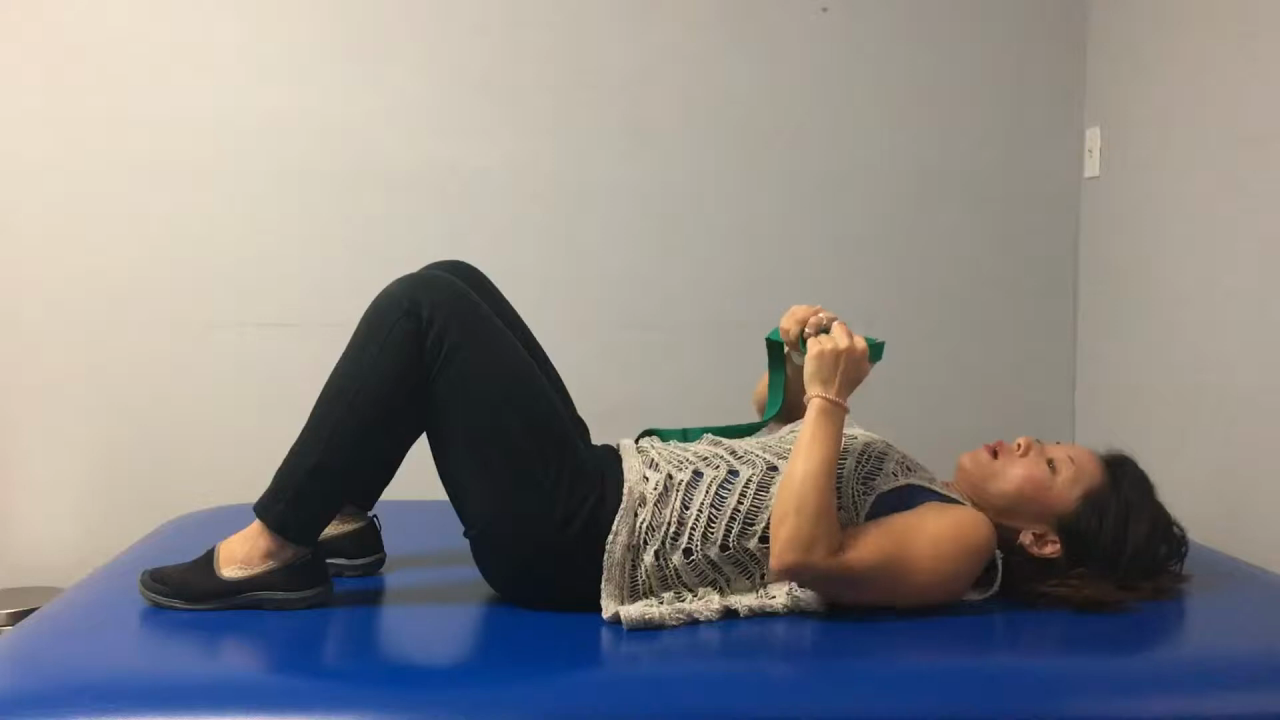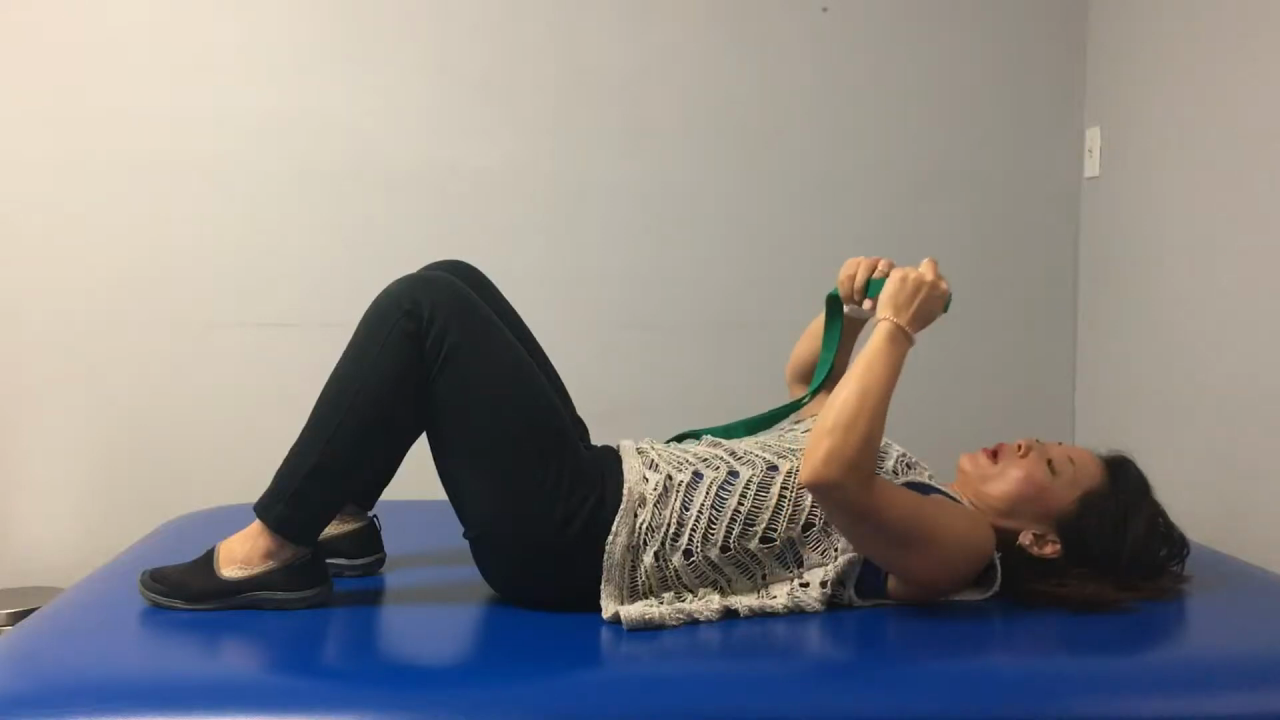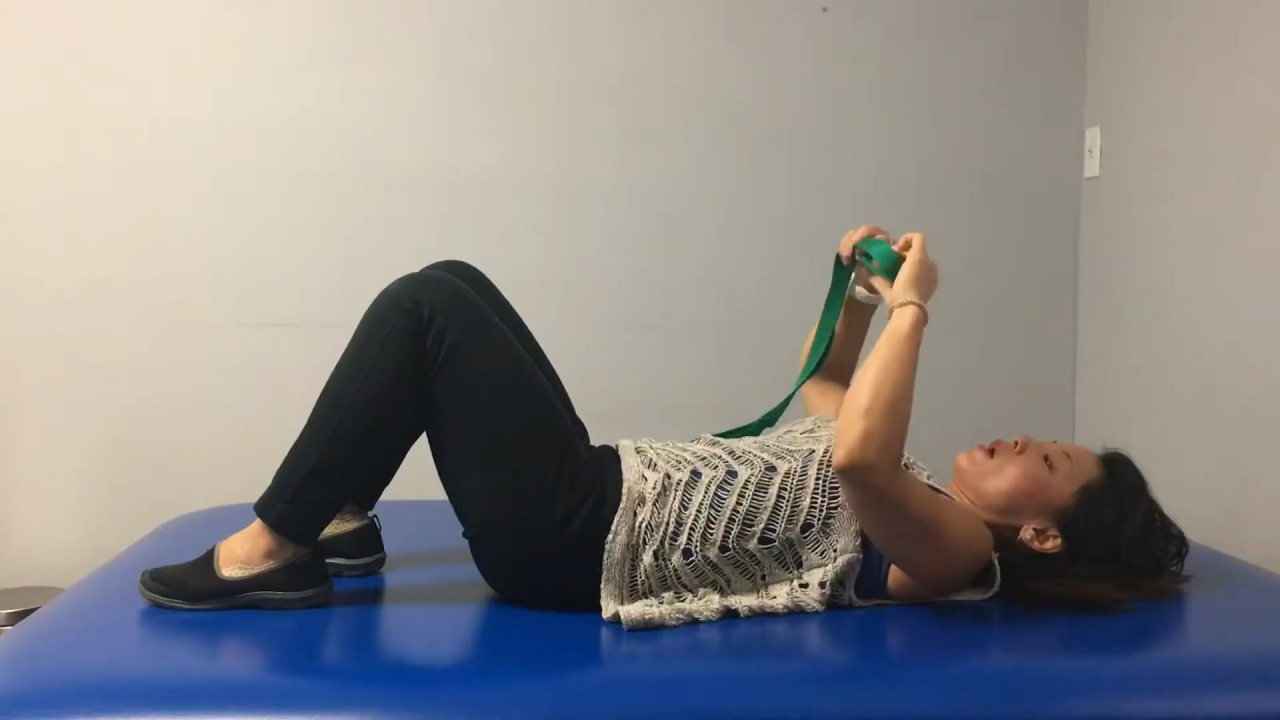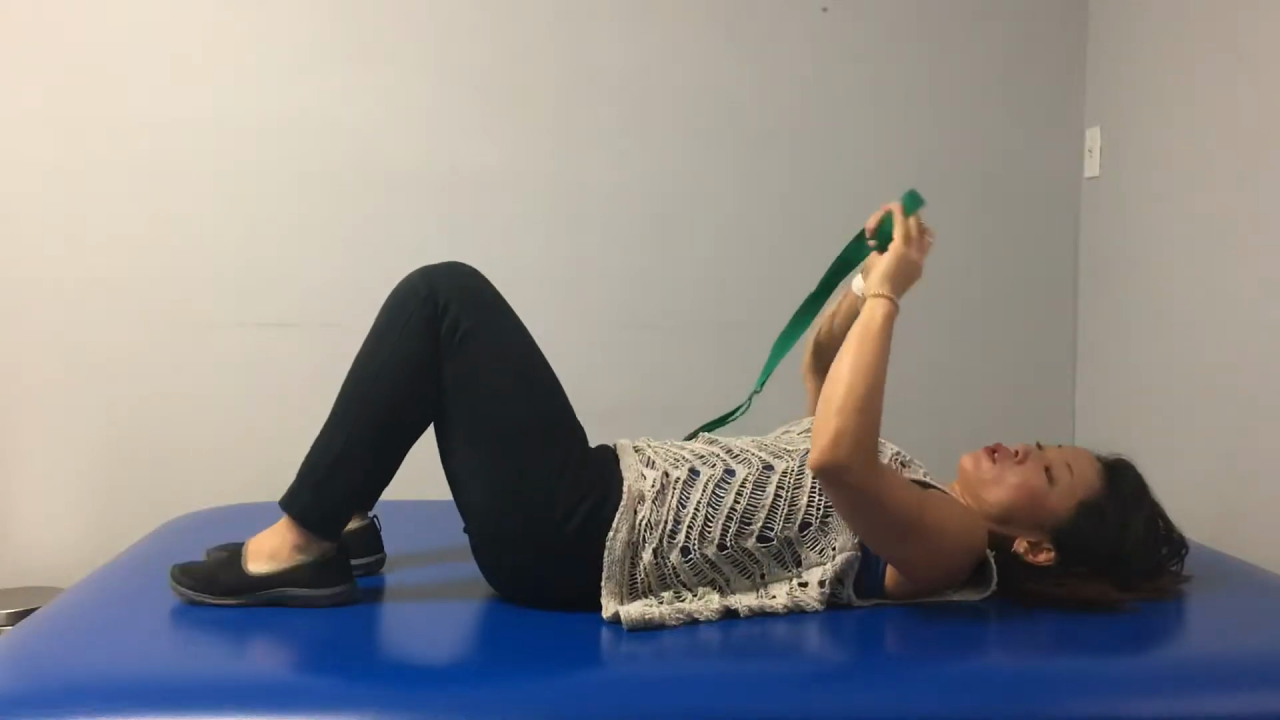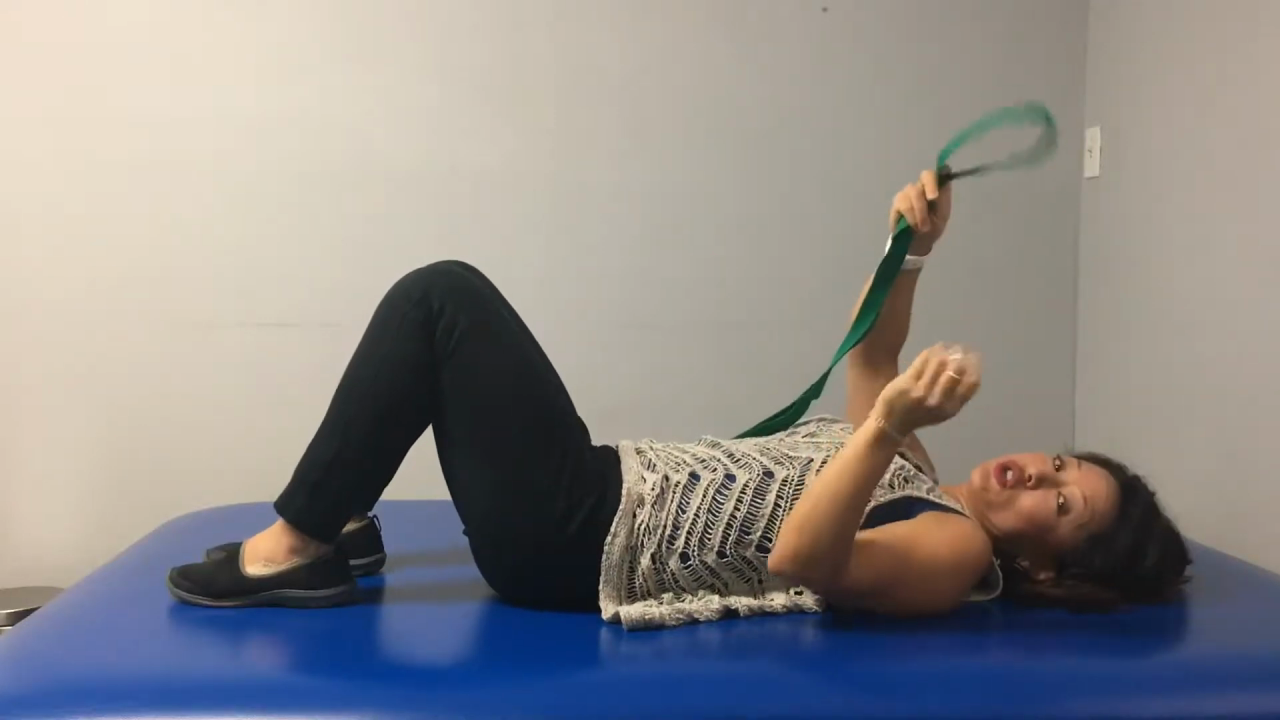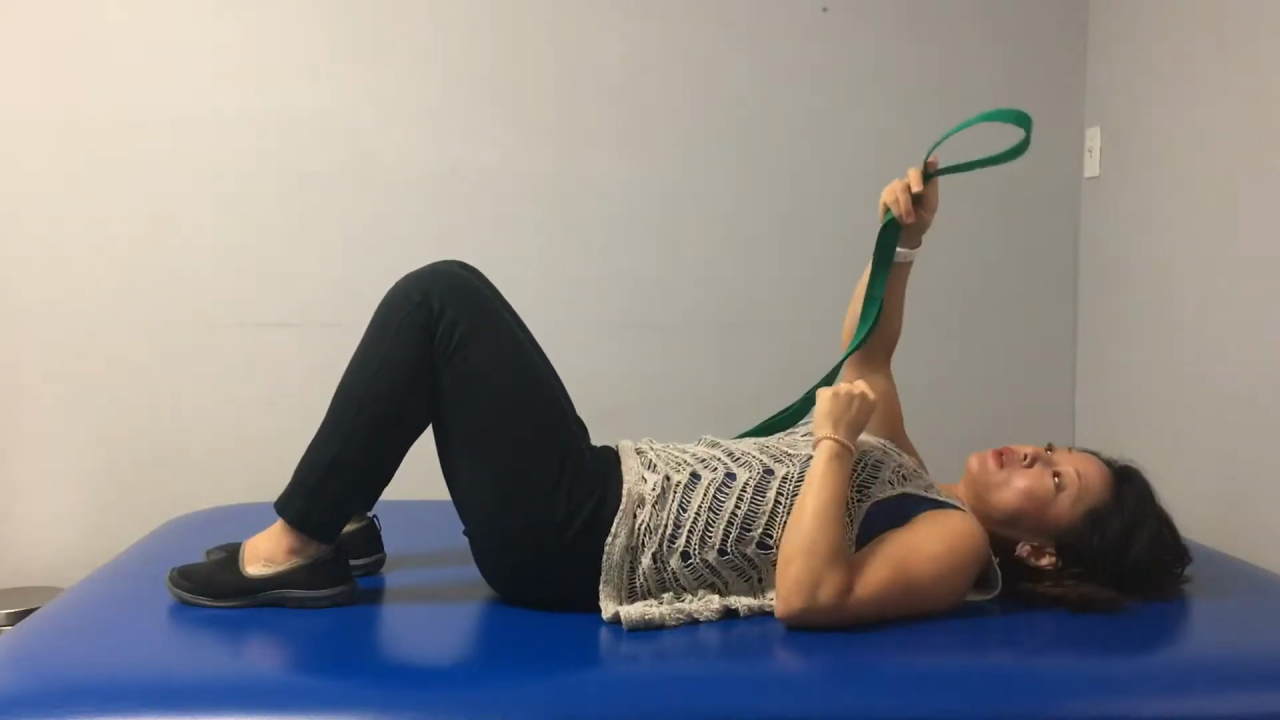
dt=0.5s
person 1, frame 1
left shoulder: (962, 545)
right shoulder: (922, 497)
left elbow: (797, 554)
right elbow: (780, 420)
left wrist: (826, 394)
right wrist: (798, 356)
left hip: (578, 544)
right hip: (608, 483)
left knee: (426, 308)
right knee: (451, 284)
left ankle: (274, 549)
right ankle: (338, 519)
person 1, frame 2
left shoulder: (955, 547)
right shoulder: (923, 493)
left elbow: (825, 473)
right elbow: (806, 387)
left wrist: (897, 330)
right wrist: (849, 306)
left hip: (575, 546)
right hip: (604, 490)
left knee: (424, 307)
right knee: (451, 284)
left ankle: (274, 548)
right ankle: (338, 522)
person 1, frame 3
left shoulder: (952, 547)
right shoulder: (923, 496)
left elbow: (856, 455)
right elbow: (824, 380)
left wrist: (912, 307)
right wrist: (855, 286)
left hip: (576, 544)
right hip: (606, 486)
left knee: (424, 310)
right knee: (450, 283)
left ankle: (274, 548)
right ankle: (339, 522)
person 1, frame 4
left shoulder: (946, 540)
right shoulder: (917, 484)
left elbow: (833, 461)
right elbow: (818, 364)
left wrist: (884, 298)
right wrist: (872, 270)
left hip: (572, 543)
right hip: (600, 497)
left knee: (441, 297)
right knee: (451, 294)
left ankle: (302, 544)
right ankle: (338, 524)
person 1, frame 5
left shoulder: (955, 549)
right shoulder: (918, 483)
left elbow: (798, 561)
right elbow: (868, 355)
left wrist: (893, 424)
right wrist: (912, 250)
left hip: (576, 543)
right hip: (604, 490)
left knee: (440, 297)
right knee: (448, 292)
left ankle: (299, 545)
right ankle: (330, 527)
person 1, frame 6
left shoulder: (956, 545)
right shoulder: (911, 482)
left elbow: (806, 597)
right elbow: (866, 361)
left wrist: (834, 441)
right wrist: (903, 241)
left hip: (575, 546)
right hip: (601, 496)
left knee: (444, 295)
right knee: (445, 298)
left ankle: (299, 547)
right ankle: (333, 527)
